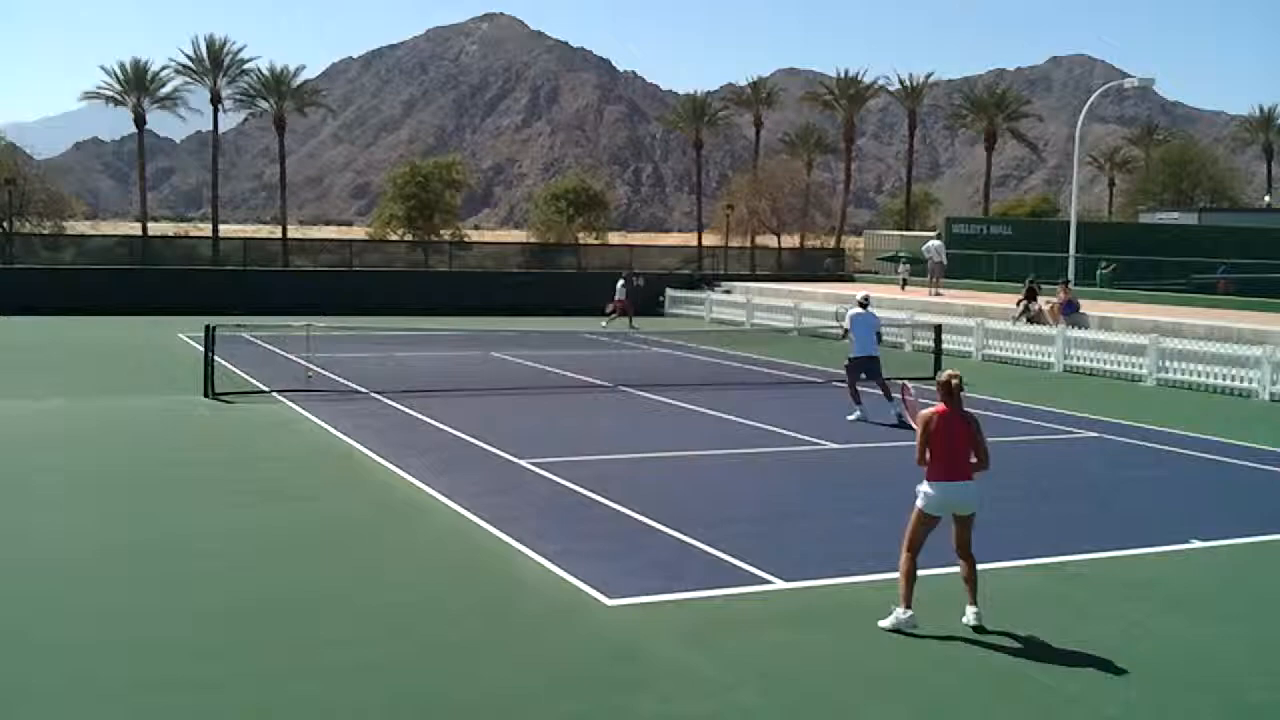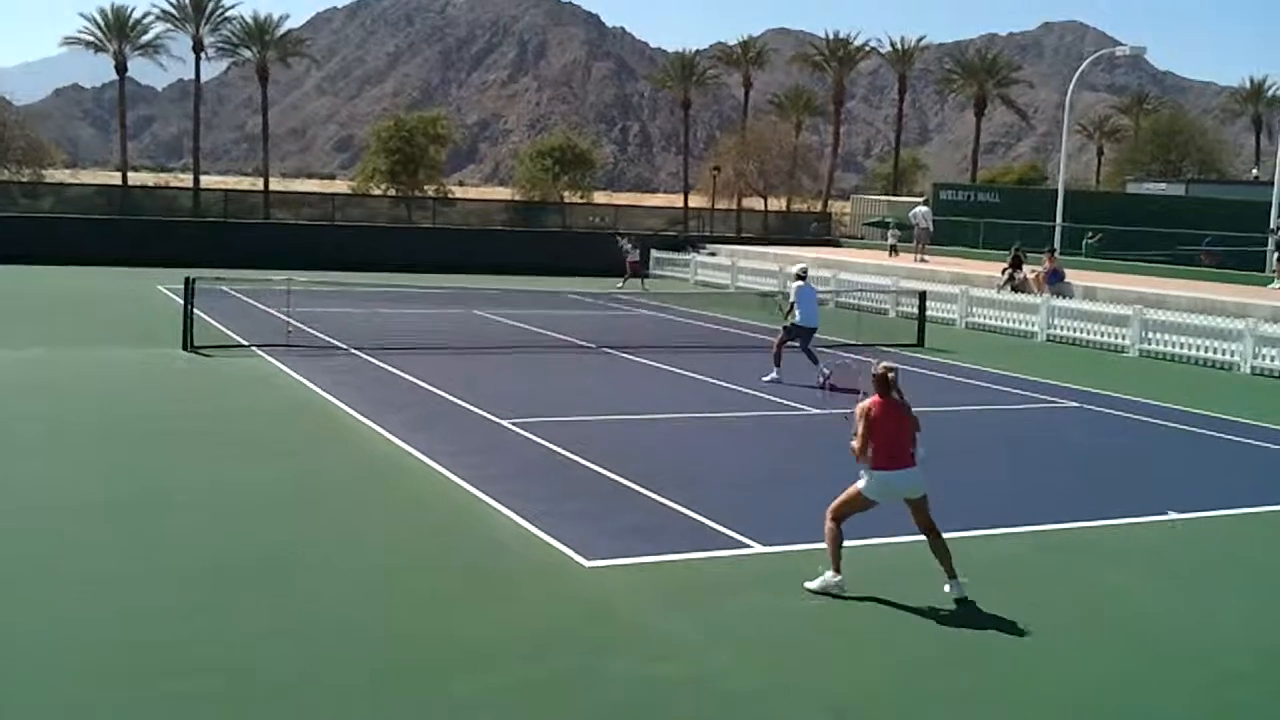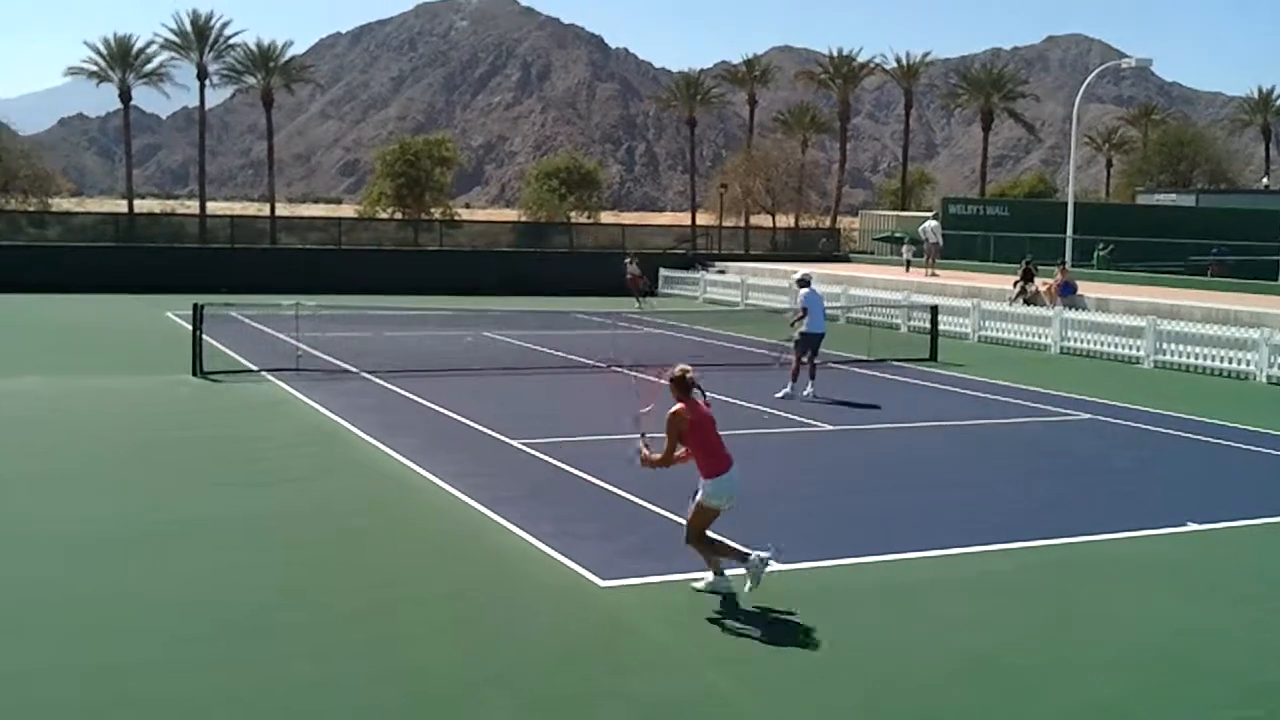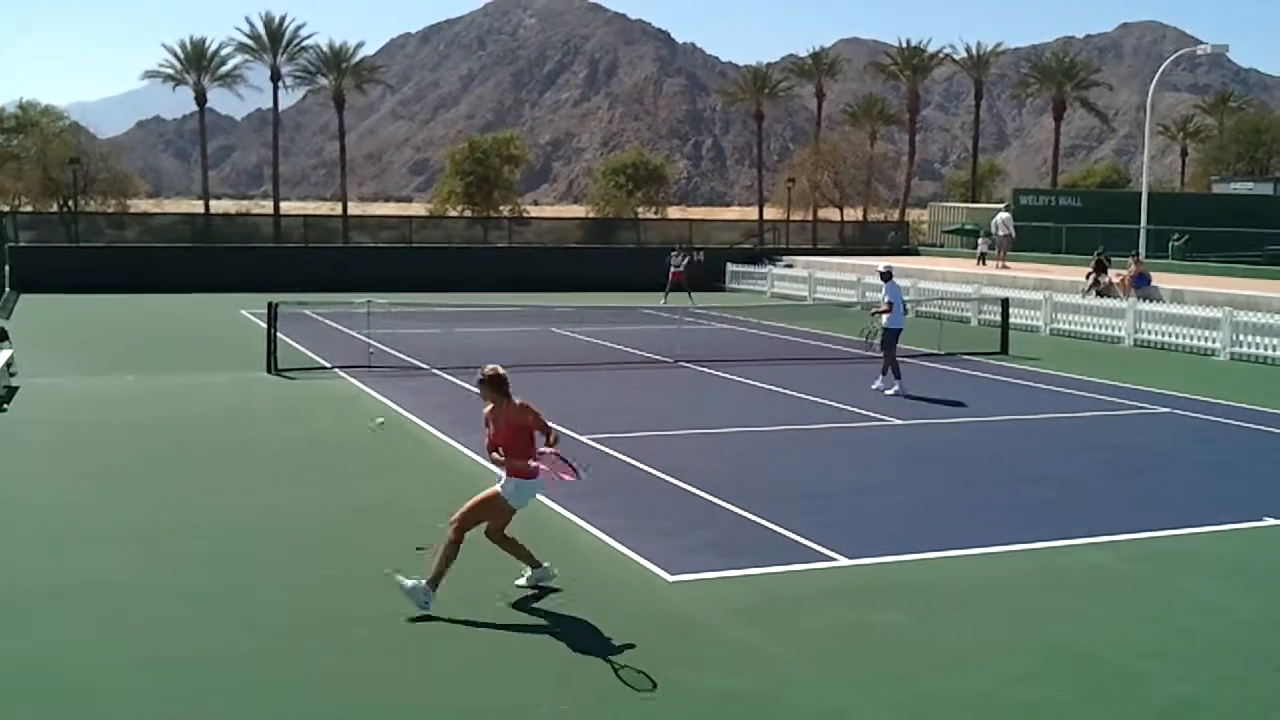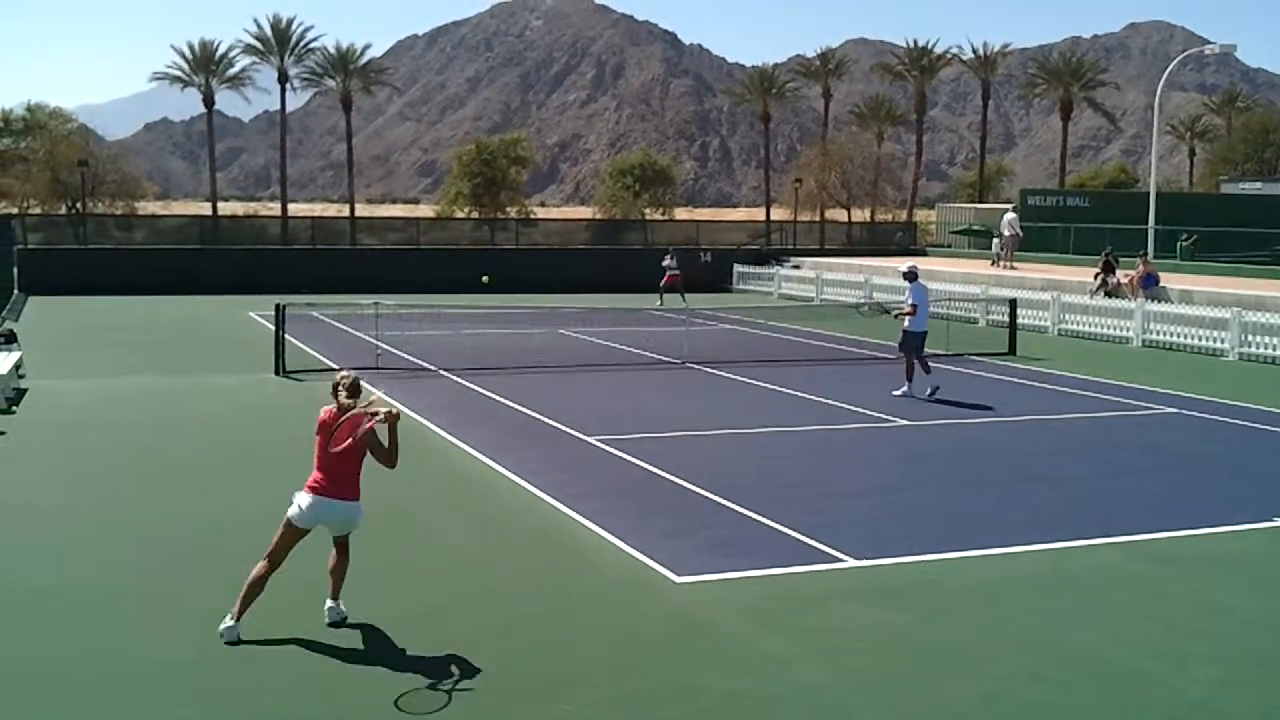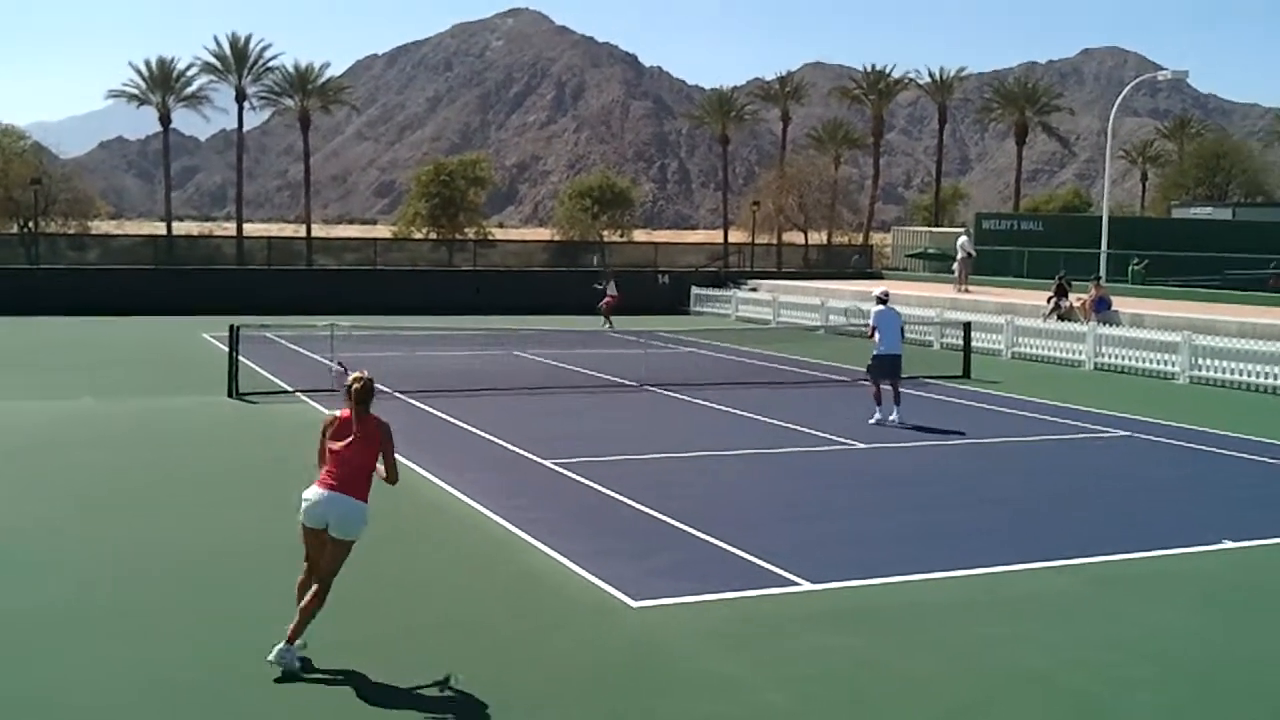
dt=0.5s
person 1, frame 1
left shoulder: (927, 416)
right shoulder: (970, 420)
left elbow: (920, 460)
right elbow: (983, 463)
left hip: (936, 490)
right hip: (966, 490)
left knee: (910, 550)
right knee: (964, 551)
left ankle: (904, 611)
right ankle: (973, 608)
person 1, frame 2
left shoulder: (865, 408)
right shoulder: (905, 409)
left elbow: (861, 452)
right elbow: (910, 449)
left wrist: (855, 447)
left hip: (882, 477)
right hip: (910, 474)
left knee: (833, 516)
right knee: (928, 528)
left ankle: (834, 576)
right ankle: (953, 582)
person 1, frame 3
left shoulder: (676, 414)
right shoulder: (700, 406)
left elbow: (666, 460)
left wrist: (648, 457)
right wrist: (655, 459)
left hip: (716, 483)
right hip: (725, 475)
left knee: (694, 538)
right knee: (696, 533)
left ankle: (752, 560)
right ankle: (719, 578)
person 1, frame 4
left shoulder: (521, 408)
right shoulder: (490, 412)
left elbow: (551, 434)
right elbow: (493, 453)
right wrist: (511, 461)
left hip: (521, 485)
right hip: (513, 480)
left knee: (458, 525)
right knee: (494, 532)
left ankle: (428, 590)
right ankle: (538, 569)
person 1, frame 5
left shoulder: (324, 416)
right shoulder: (364, 429)
right elbow: (390, 462)
left wrist: (377, 415)
right wrist: (392, 426)
left hip: (312, 501)
right hip: (346, 508)
left knee: (271, 561)
right knee: (341, 546)
left ankle: (234, 620)
right ankle: (334, 605)
person 1, frame 6
left shoulder: (332, 421)
right shoulder: (382, 429)
right elbow: (392, 479)
left hip: (319, 497)
right hip: (351, 507)
left knee: (312, 569)
right knee: (323, 582)
left ankle: (291, 642)
right ankle: (287, 646)
